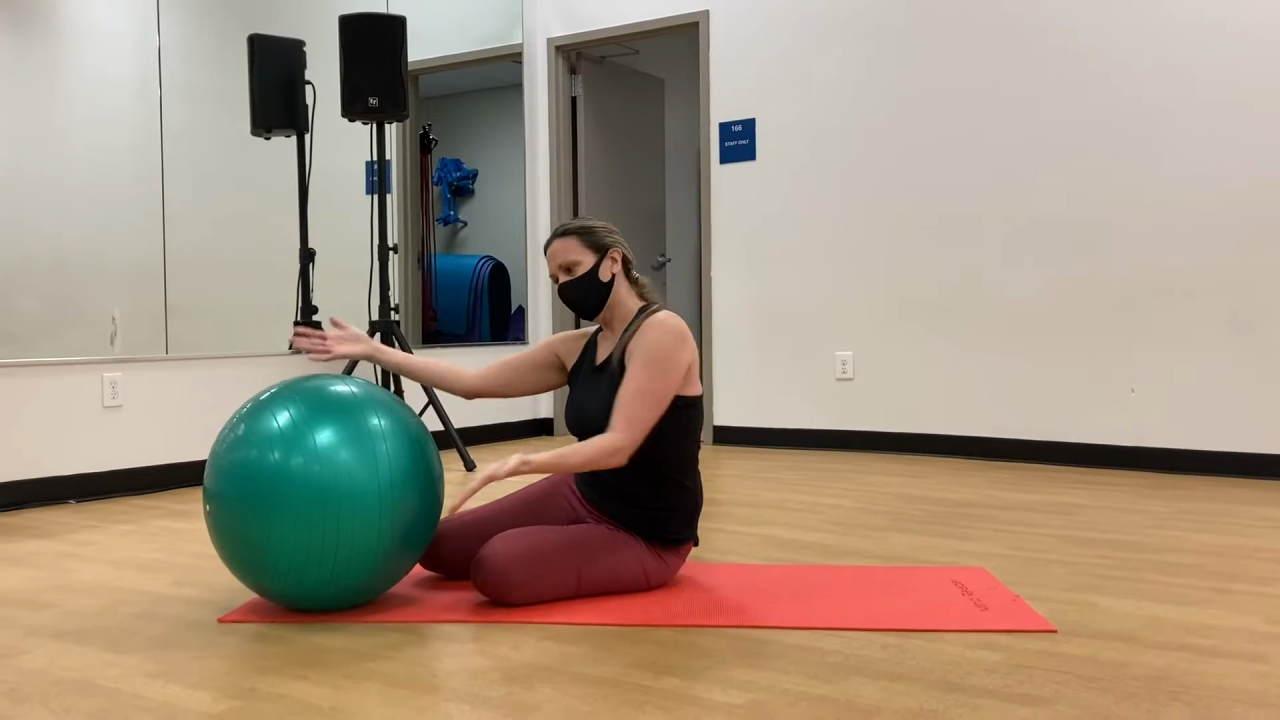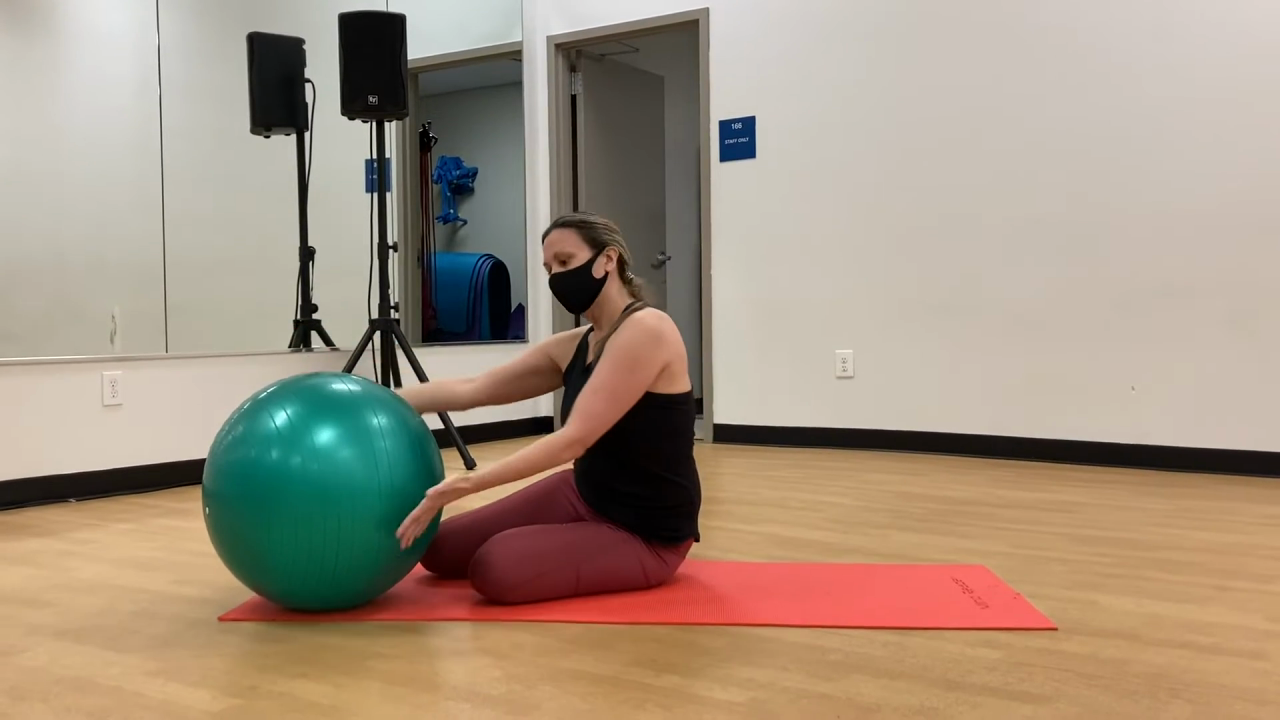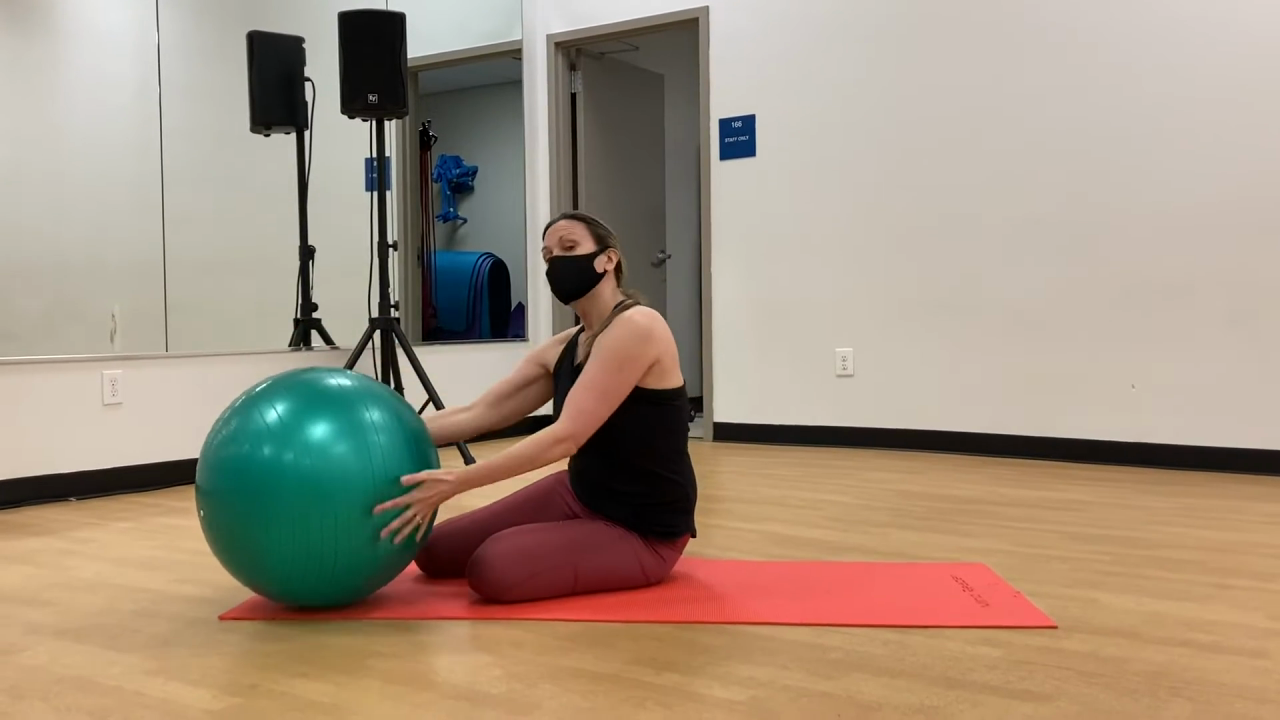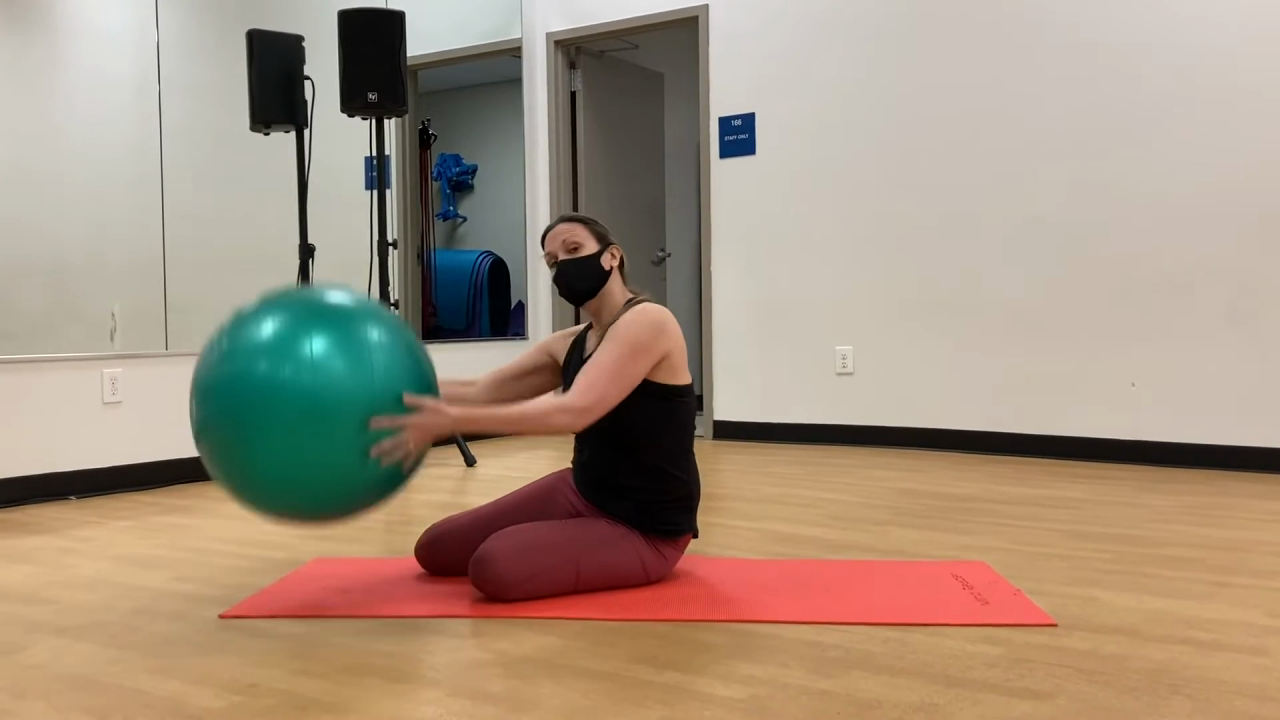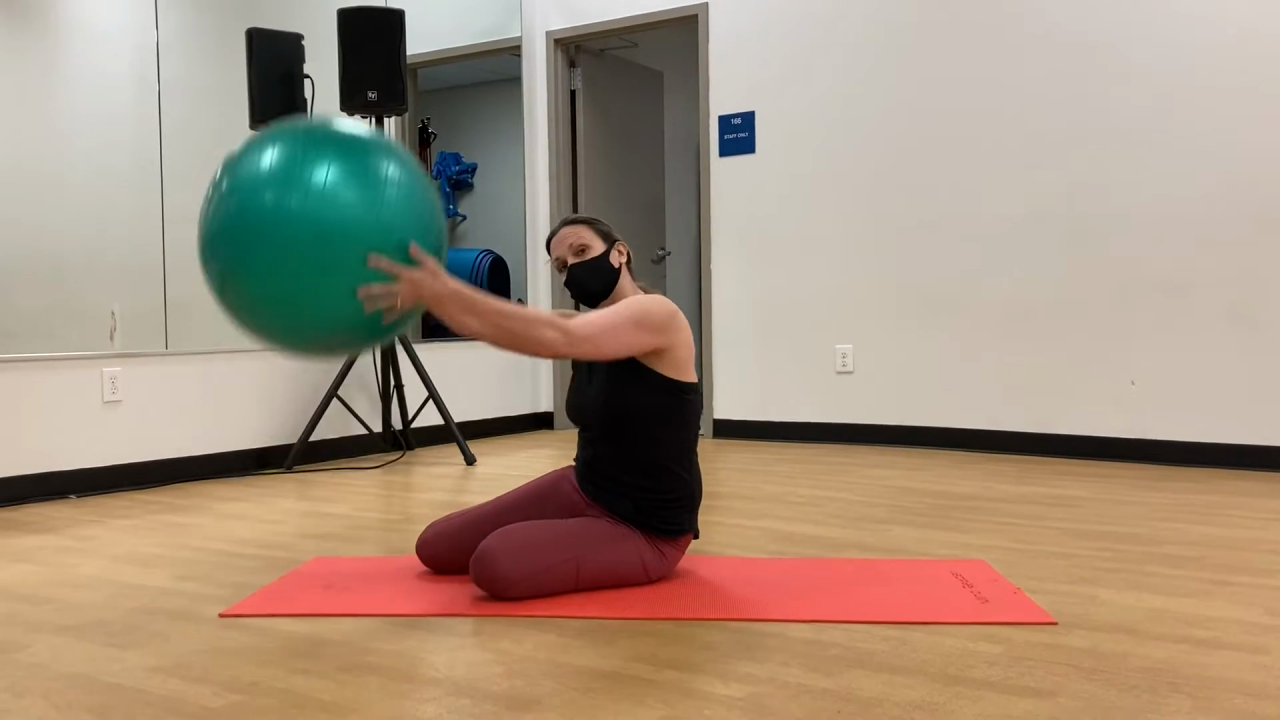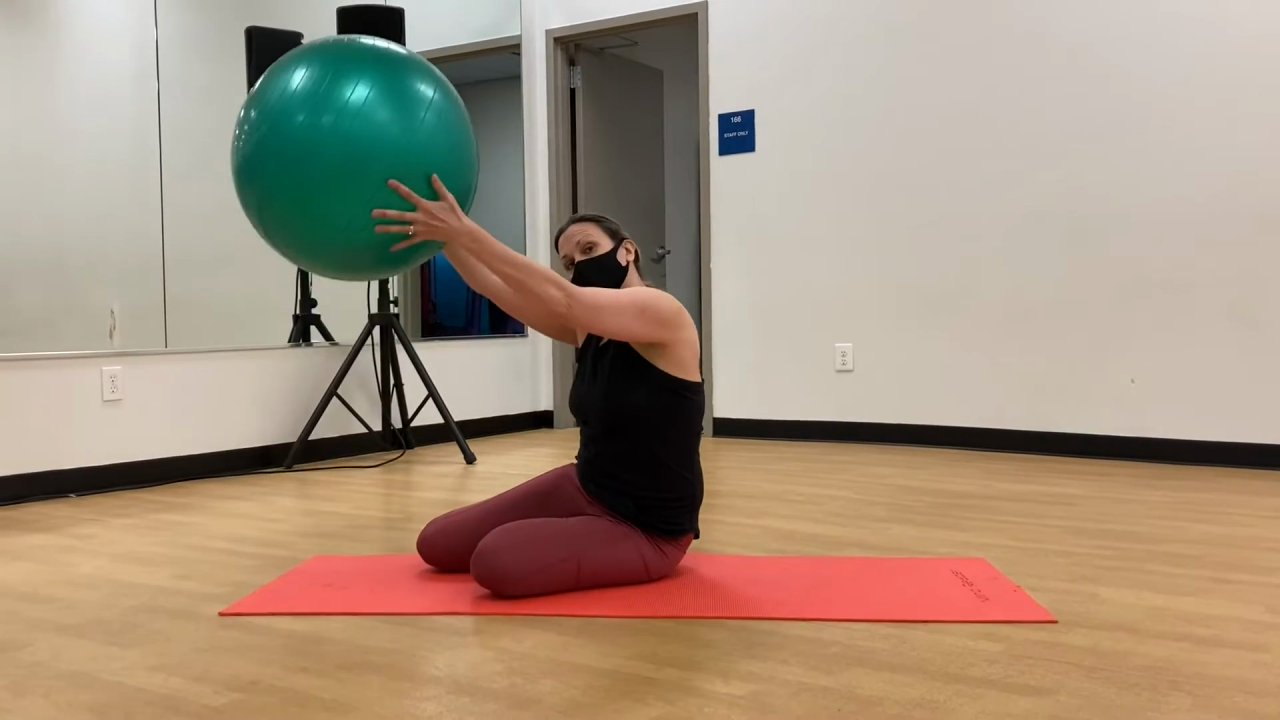
dt=0.2s
person 1, frame 1
left shoulder: (663, 332)
right shoulder: (576, 348)
left elbow: (617, 448)
right elbow: (474, 382)
left wrist: (522, 462)
right wrist: (372, 350)
left hip: (646, 537)
right hip: (584, 498)
left knee: (497, 570)
right knee: (437, 549)
right ankle: (572, 550)
person 1, frame 2
left shoulder: (646, 331)
right shoulder: (571, 347)
left elbow: (574, 439)
right elbow: (472, 389)
left wrist: (464, 484)
left hip: (645, 536)
left knee: (495, 569)
right knee: (439, 550)
person 1, frame 3
left shoulder: (635, 328)
right shoulder: (562, 349)
left elbow: (565, 436)
right elbow: (478, 415)
left wrist: (456, 482)
left hip: (642, 533)
left knee: (492, 570)
right knee: (434, 554)
left ankle: (629, 567)
right ankle: (575, 549)
person 1, frame 4
left shoulder: (648, 322)
right shoulder: (570, 344)
left elbow: (573, 411)
right elbow: (481, 390)
left wrist: (455, 419)
left hip: (645, 530)
left knee: (495, 567)
right knee: (435, 551)
left ankle: (626, 566)
right ankle: (580, 544)
person 1, frame 5
left shoulder: (657, 316)
right shoulder: (585, 334)
left elbow: (560, 336)
right elbow: (482, 324)
left wrist: (449, 291)
right wrist: (428, 290)
left hip: (645, 531)
right hip: (583, 492)
left knee: (495, 566)
right knee: (436, 548)
left ankle: (637, 566)
right ankle: (577, 544)
person 1, frame 6
left shoulder: (664, 313)
right shoulder: (588, 328)
left elbow: (563, 300)
right elbow: (494, 286)
left wrist: (465, 232)
right wrist: (445, 230)
left hip: (646, 528)
right hip: (584, 489)
left knee: (496, 562)
right knee: (437, 545)
right ankle: (577, 541)
